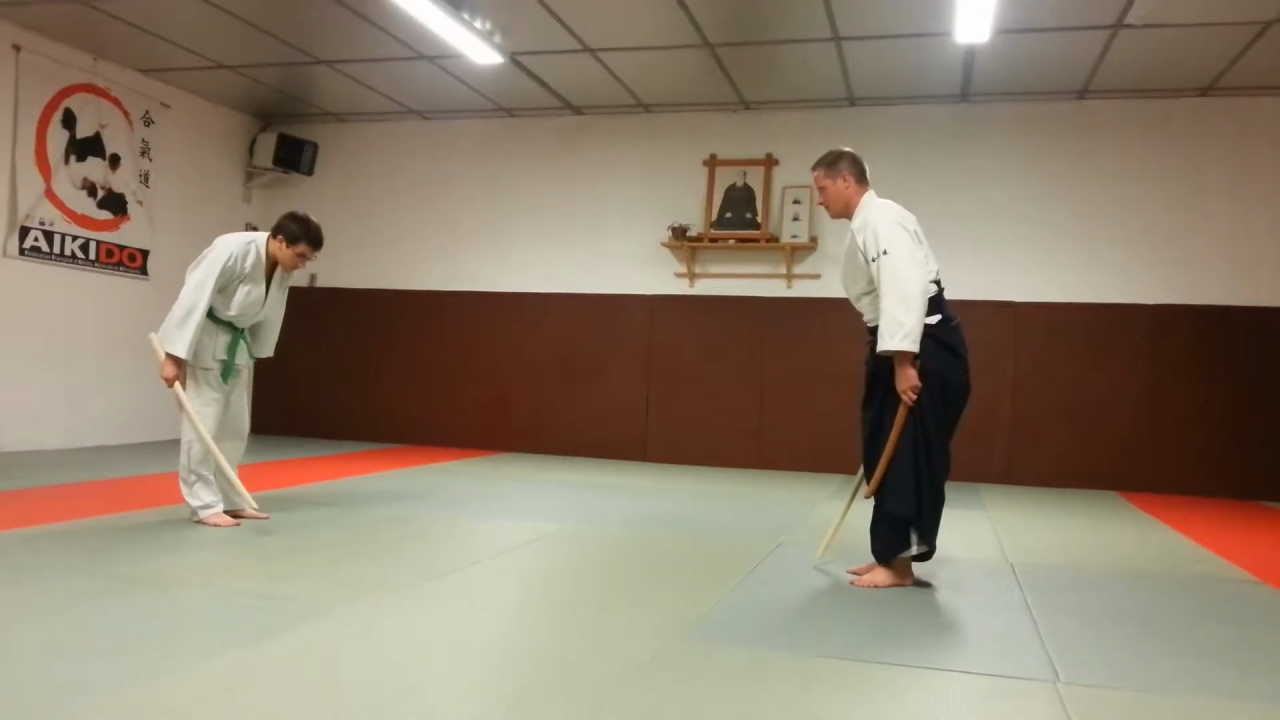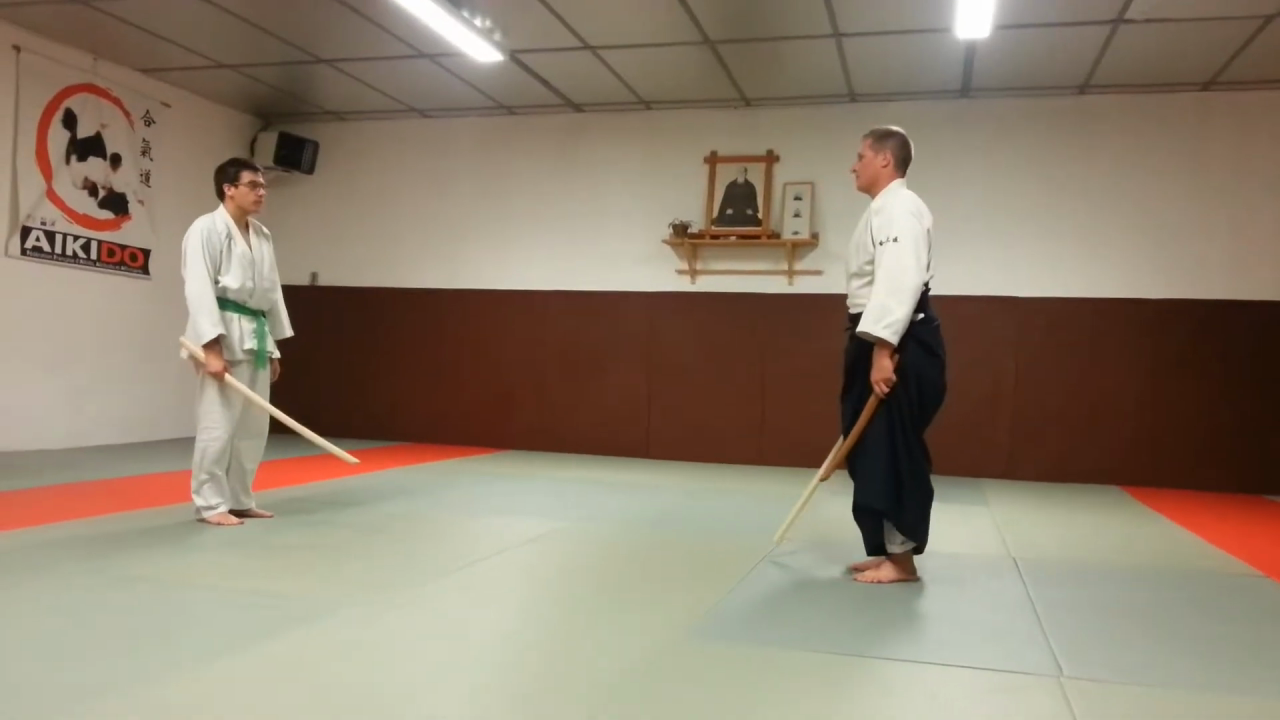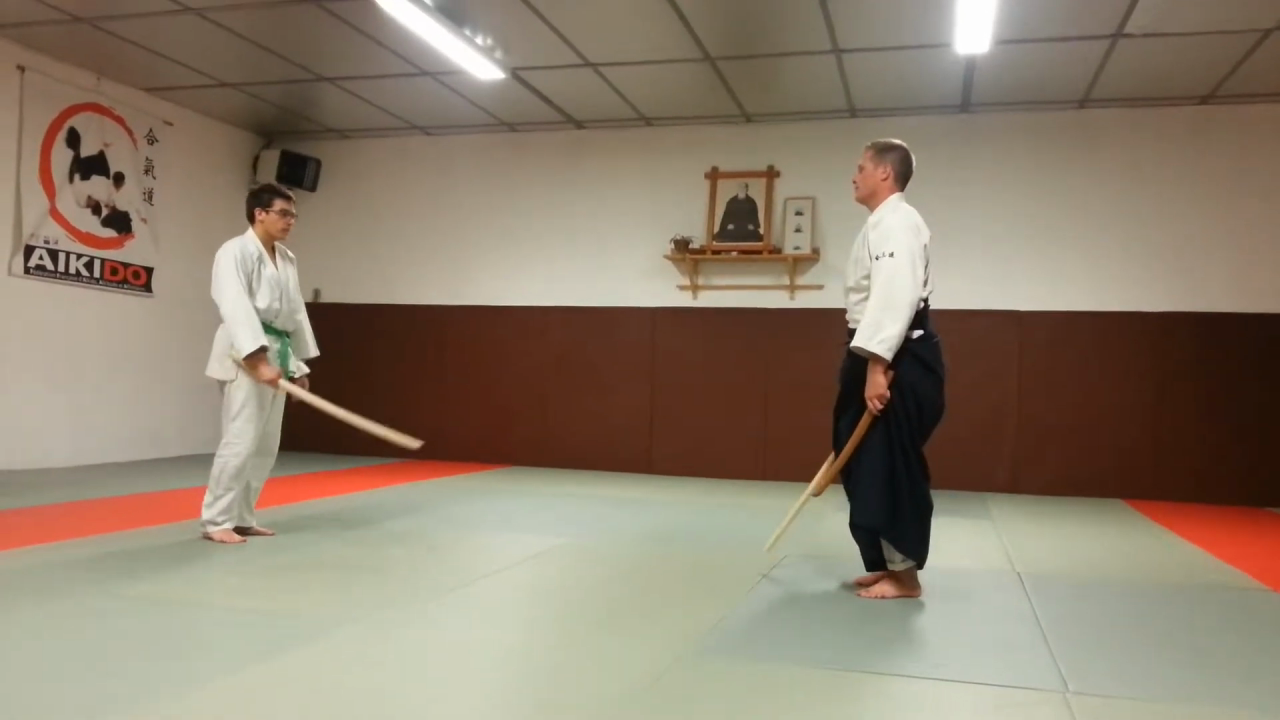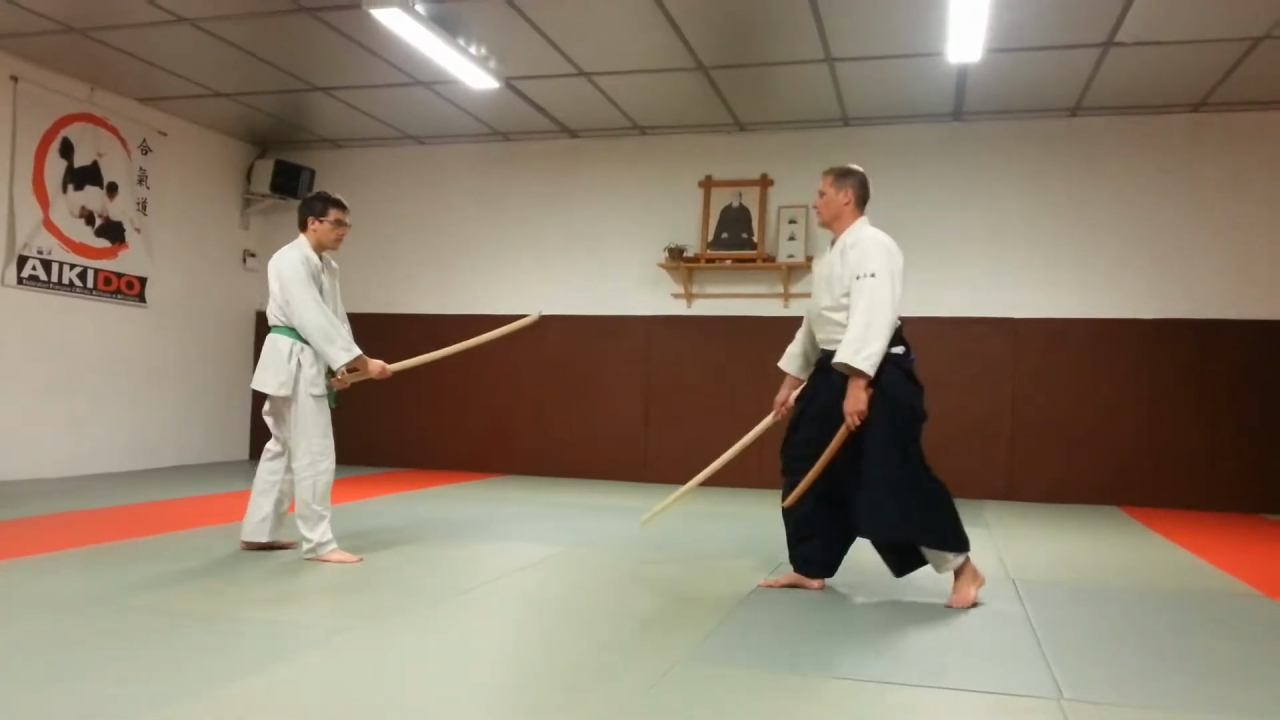
dt=1s
person 1, frame 1
left shoulder: (880, 219)
right shoulder: (866, 225)
left elbow: (905, 290)
left wrist: (905, 363)
right wrist: (894, 360)
left hip: (924, 349)
right hip: (903, 347)
left knee: (909, 454)
right knee: (887, 454)
left ankle: (899, 563)
right ankle: (892, 555)
person 1, frame 2
left shoulder: (899, 208)
right shoulder: (883, 211)
left elbow: (899, 284)
left wrist: (883, 352)
left hip: (897, 345)
right hip: (881, 342)
left knee: (892, 450)
right knee: (871, 448)
left ankle: (901, 558)
right ankle: (889, 550)
person 1, frame 3
left shoulder: (896, 222)
right shoulder: (882, 224)
left elbow: (895, 298)
left wrist: (877, 367)
left hip: (898, 361)
right hip: (881, 356)
left knee: (892, 466)
right knee: (867, 464)
left ankle: (904, 574)
right ankle: (887, 564)
person 1, frame 4
left shoulder: (871, 246)
right shoulder: (832, 254)
left elbow: (873, 318)
right elbow: (813, 324)
left wrist: (859, 383)
right wrist: (791, 381)
left hip: (876, 375)
right hip: (833, 373)
left knee: (896, 475)
right knee: (806, 466)
left ankle: (962, 568)
right ankle: (810, 569)
person 2, frame 1
left shoulder: (283, 266)
right shoulder: (233, 250)
right elbow: (193, 299)
left wrist: (250, 359)
right wrist: (174, 357)
left hip: (235, 345)
right hip: (202, 341)
left knee: (235, 427)
right knee: (203, 424)
left ankle: (229, 500)
right ankle: (205, 505)
person 2, frame 2
left shoulder: (262, 235)
right shoulder: (206, 229)
right elbow: (199, 290)
left wrist: (273, 347)
right wrist: (212, 348)
left hip: (256, 337)
right hip: (224, 336)
left knee: (254, 426)
right knee: (219, 424)
left ankle: (239, 500)
right ankle: (210, 504)
person 2, frame 3
left shoulder: (286, 259)
right shoulder: (235, 252)
left elbow: (295, 314)
right elbow: (237, 309)
left wrist: (298, 365)
right wrist: (258, 360)
left hip: (276, 354)
right hip: (247, 355)
left knee: (265, 444)
right knee: (241, 439)
left ankle: (241, 517)
right ankle: (217, 519)
person 2, frame 4
left shoulder: (326, 265)
right shoulder: (291, 261)
left elbow: (335, 319)
right elbow: (315, 321)
left wrist: (340, 368)
right wrist: (362, 362)
left hip: (306, 363)
right hip: (294, 362)
left knee: (282, 449)
right knee: (314, 454)
left ankle: (258, 531)
right ankle: (319, 543)
